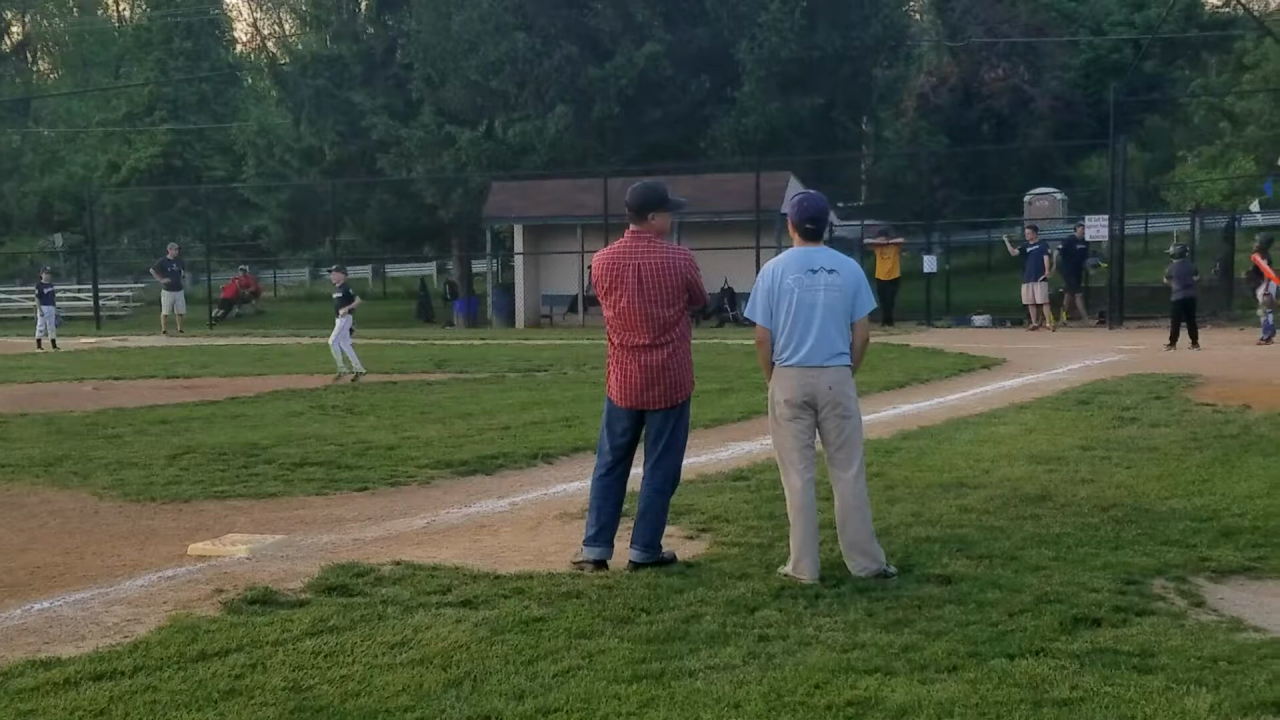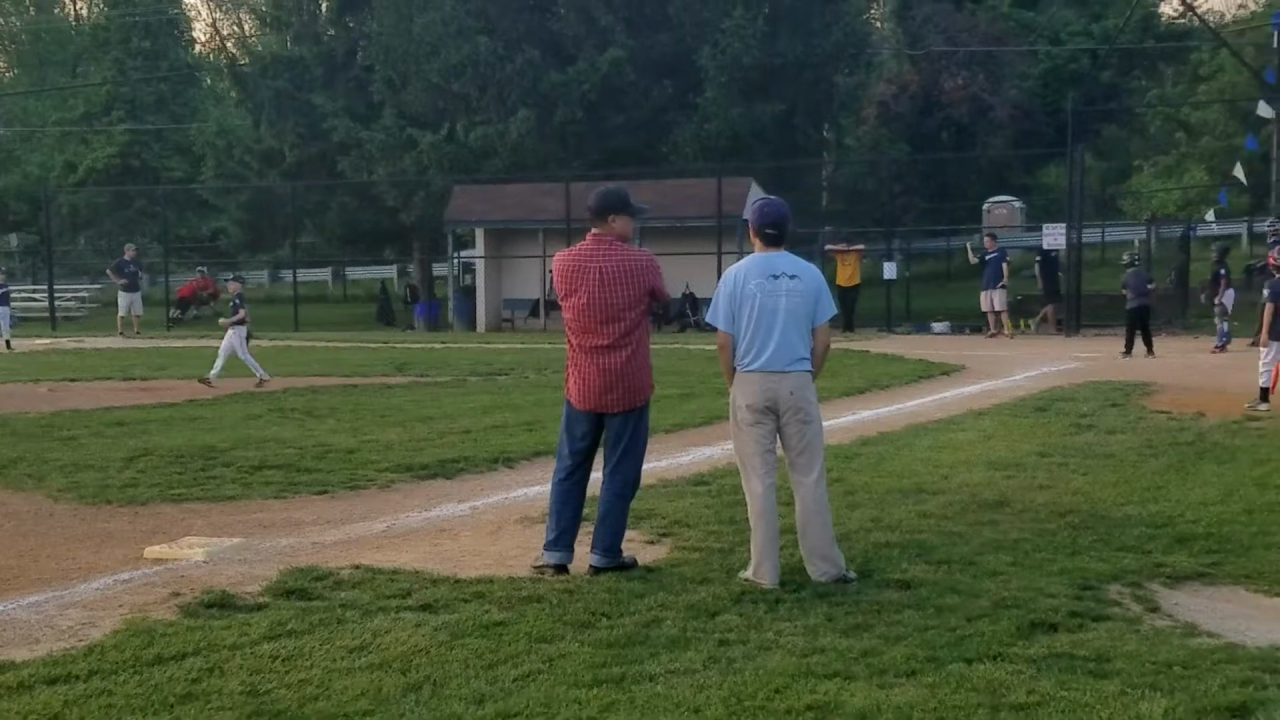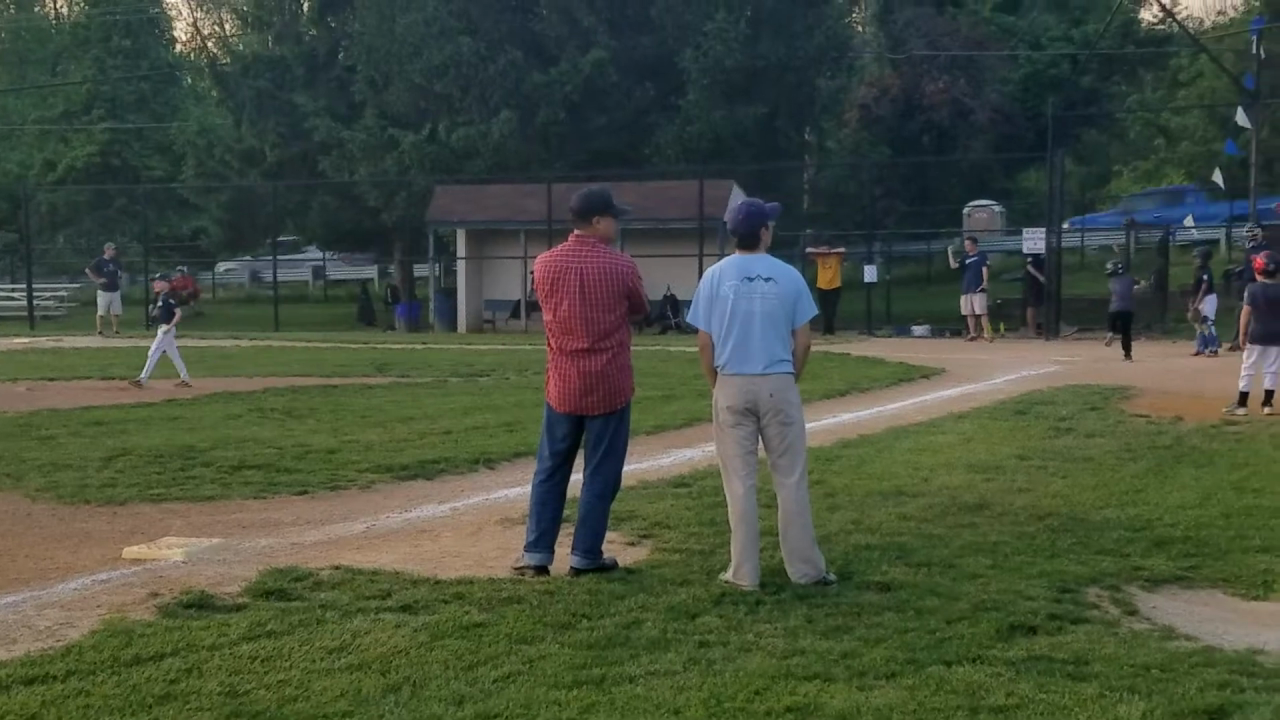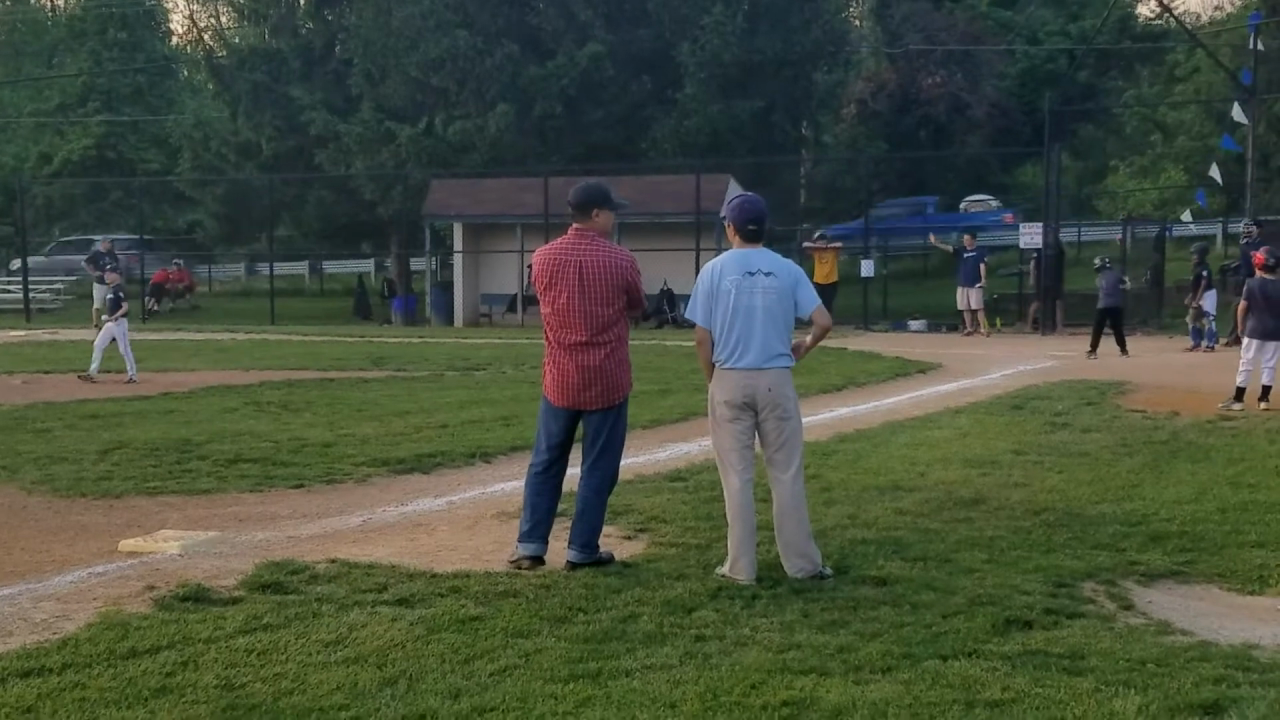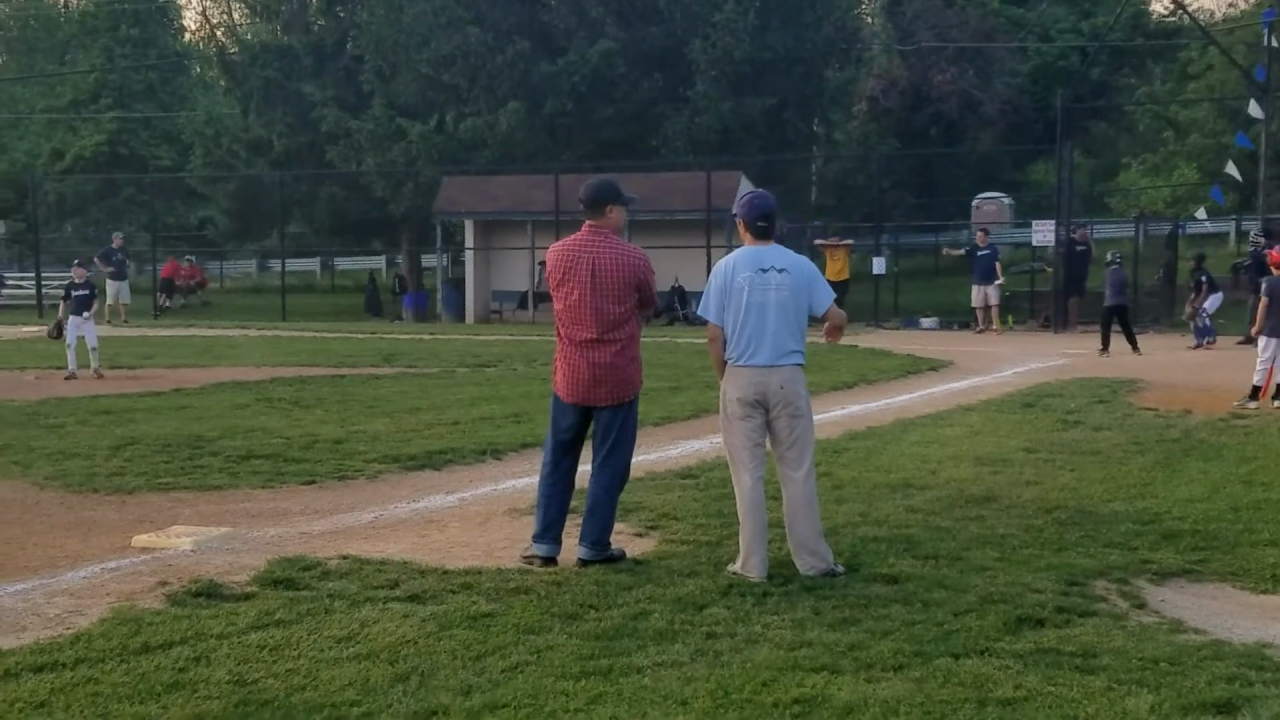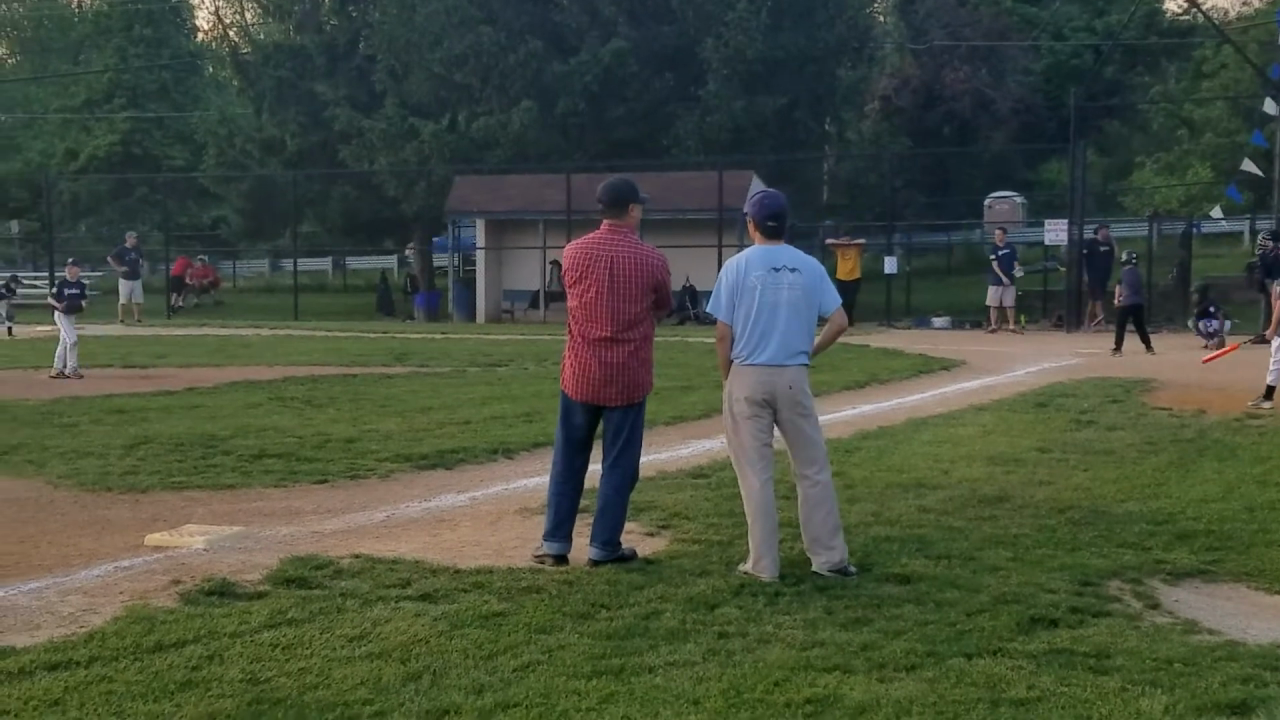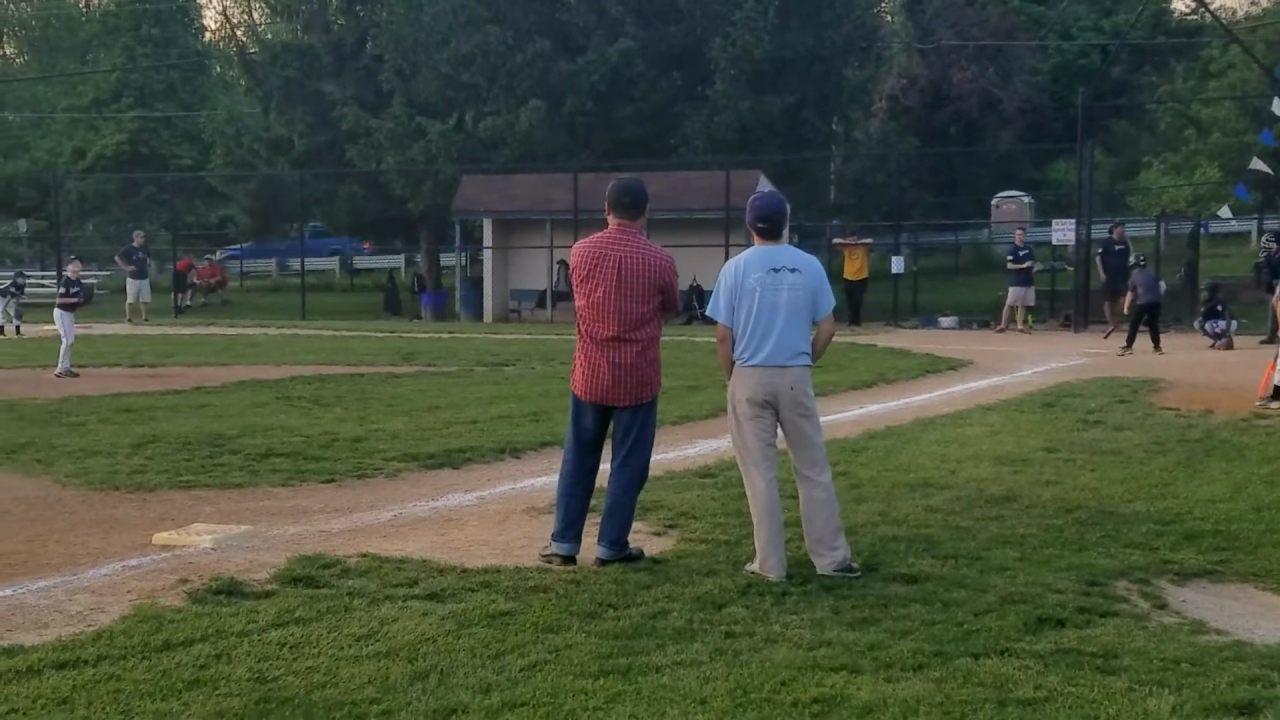
dt=0.4s
person 1, frame 1
left shoulder: (774, 269)
right shoulder: (849, 268)
left elbow: (763, 337)
right elbow: (861, 334)
left wrist: (773, 379)
right wrist: (847, 374)
left hip: (789, 380)
right hip: (836, 379)
left knee: (798, 475)
right knee: (848, 473)
left ankle: (804, 565)
right ankle: (865, 561)
person 1, frame 2
left shoulder: (736, 275)
right shoulder: (809, 274)
left elbow: (725, 342)
right elbow: (822, 340)
left wrist: (733, 385)
left hip: (751, 385)
right hip: (797, 384)
left knee: (759, 480)
right knee: (809, 478)
left ankle: (764, 570)
right ankle: (825, 566)
person 1, frame 3
left shoulder: (715, 276)
right shoulder: (789, 276)
left elbow: (705, 343)
right elbow: (802, 341)
left wrist: (717, 385)
right wrist: (790, 380)
left hip: (732, 387)
right hip: (779, 386)
left knee: (740, 482)
right knee: (791, 480)
left ankle: (744, 572)
right ankle: (805, 568)
person 1, frame 4
left shoulder: (714, 270)
right shoulder: (788, 270)
left elbow: (703, 338)
right elbow: (823, 322)
left wrist: (713, 381)
right wrist: (804, 346)
left hip: (729, 382)
right hip: (776, 381)
left knee: (737, 477)
right knee: (787, 475)
left ankle: (741, 566)
right ankle: (802, 563)
person 1, frame 5
left shoulder: (727, 267)
right shoulder: (801, 265)
left elbow: (715, 336)
right elbow: (836, 318)
left wrist: (724, 377)
right wrist: (835, 328)
left hip: (741, 379)
right hip: (788, 378)
left knee: (747, 474)
right knee: (798, 472)
left ankle: (752, 563)
right ankle: (812, 560)
person 1, frame 6
left shoulder: (737, 266)
right shoulder: (809, 266)
left elbow: (724, 334)
right elbow: (839, 321)
left wrist: (727, 378)
right wrist: (808, 352)
left hip: (748, 379)
right hip: (794, 378)
left knee: (756, 474)
right knee: (813, 469)
left ankle: (764, 564)
right ankle: (829, 556)
person 1, frame 7
left shoulder: (736, 267)
right shoulder: (810, 266)
left elbow: (724, 336)
right elbow: (826, 328)
left wrist: (732, 379)
left hip: (750, 379)
right hip: (796, 378)
left knee: (760, 473)
right knee: (814, 470)
left ankle: (770, 563)
right ankle: (832, 557)
person 2, frame 1
left shoulder: (602, 261)
right shoulder: (679, 259)
right elbow: (699, 302)
left hip: (623, 380)
right hip: (669, 379)
left knee: (610, 464)
right knee: (661, 468)
left ankle: (595, 549)
right ankle: (644, 551)
person 2, frame 2
left shoulder: (563, 262)
right shoulder: (641, 262)
right elbow: (662, 299)
left hip: (582, 383)
right hip: (628, 383)
left knee: (569, 468)
right knee: (620, 472)
left ankle: (556, 553)
right ankle: (605, 555)
person 2, frame 3
left shoulder: (544, 264)
right shoulder: (621, 266)
right elbow: (639, 312)
left hip: (563, 384)
right hip: (609, 385)
left knee: (550, 471)
right knee: (601, 474)
left ankle: (536, 555)
right ankle: (585, 557)
person 2, frame 4
left shoulder: (543, 257)
right shoulder: (621, 260)
right elbow: (637, 308)
left hip: (560, 378)
right hip: (606, 379)
left knee: (545, 463)
right knee: (598, 467)
left ankle: (530, 546)
right ankle: (582, 550)
person 2, frame 5
left shoulder: (556, 254)
right shoulder: (634, 258)
right elbow: (648, 309)
left hip: (570, 374)
right hip: (617, 376)
left knee: (557, 461)
right knee: (609, 464)
left ankle: (544, 545)
right ankle: (593, 547)
person 2, frame 6
left shoulder: (573, 252)
right shoulder: (653, 260)
right elbow: (663, 310)
left hip: (580, 373)
right hip: (627, 376)
left knee: (568, 460)
right knee: (619, 464)
left ankle: (554, 544)
right ankle: (603, 547)
person 2, frame 7
left shoulder: (581, 251)
right shoulder: (660, 260)
right elbow: (670, 311)
left hip: (590, 374)
right hip: (637, 377)
left knee: (578, 460)
right knee: (629, 464)
left ankle: (563, 544)
right ankle: (611, 546)
